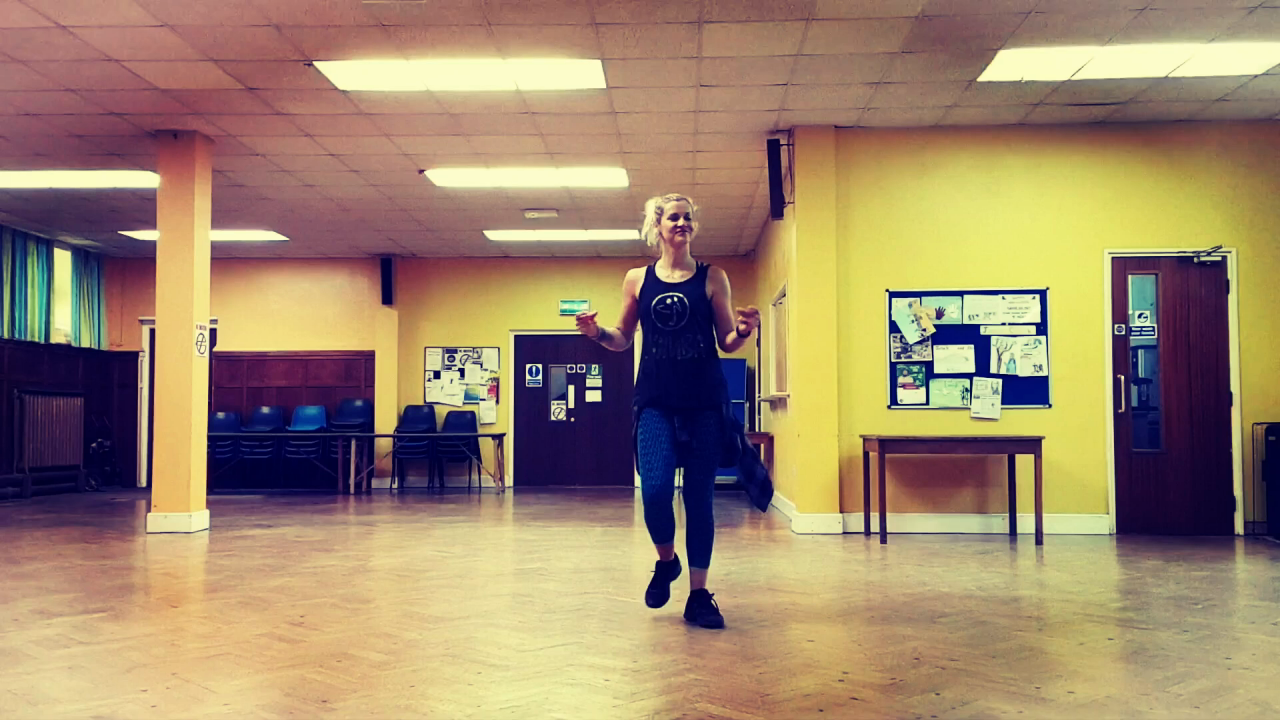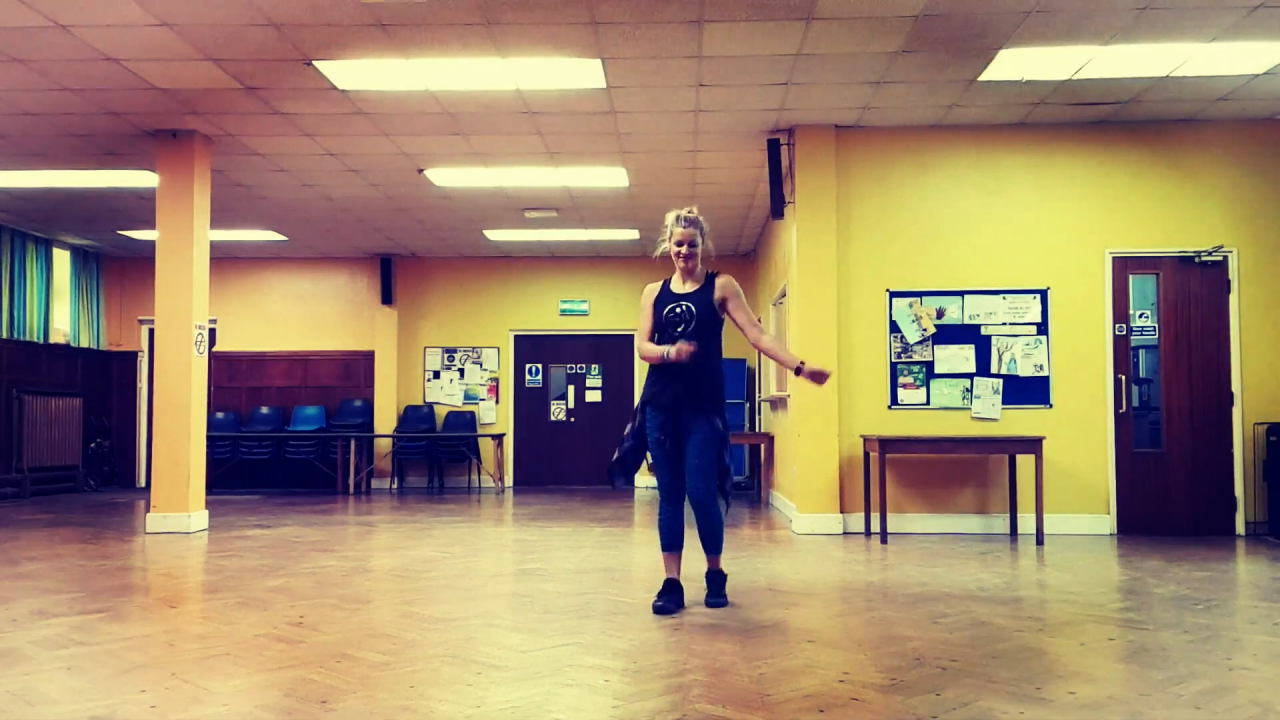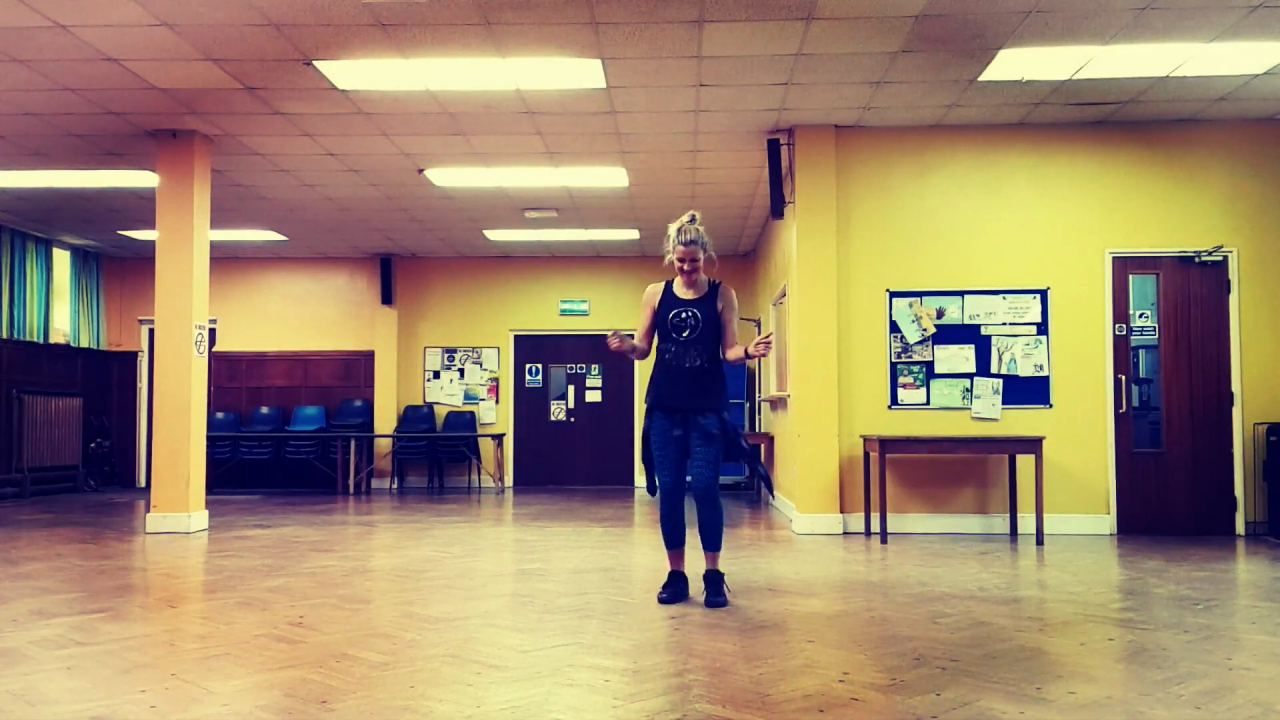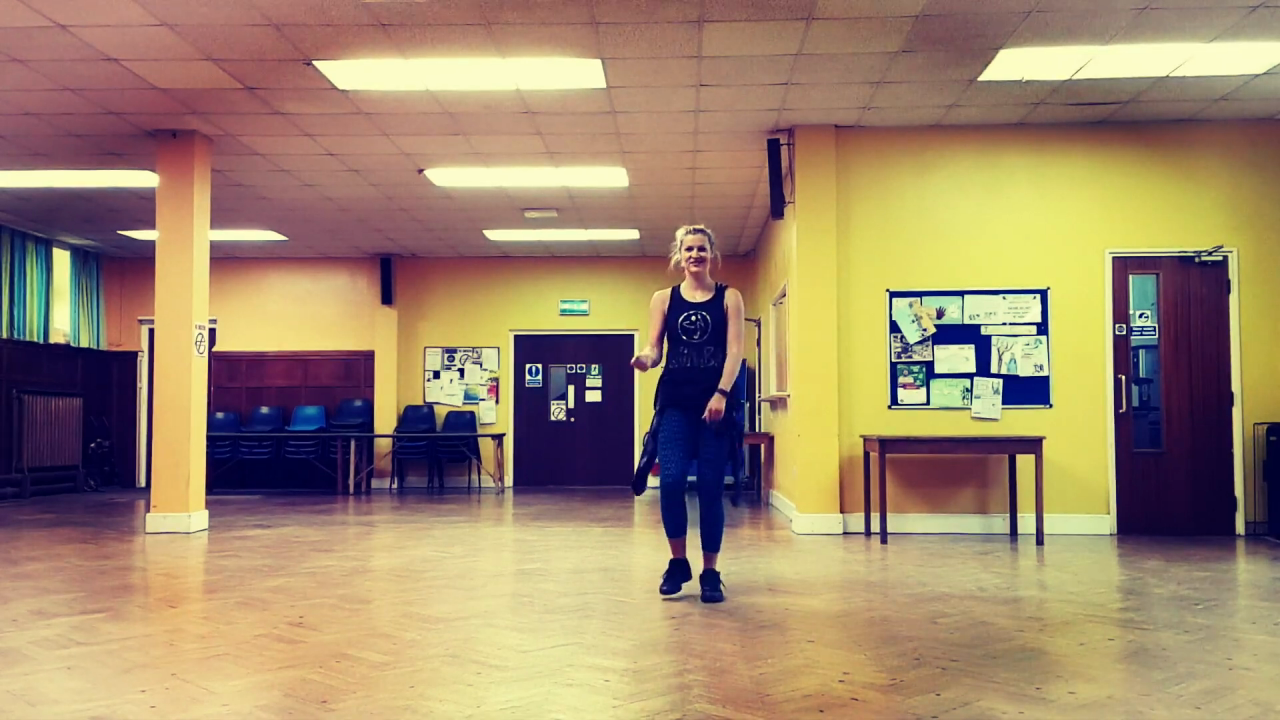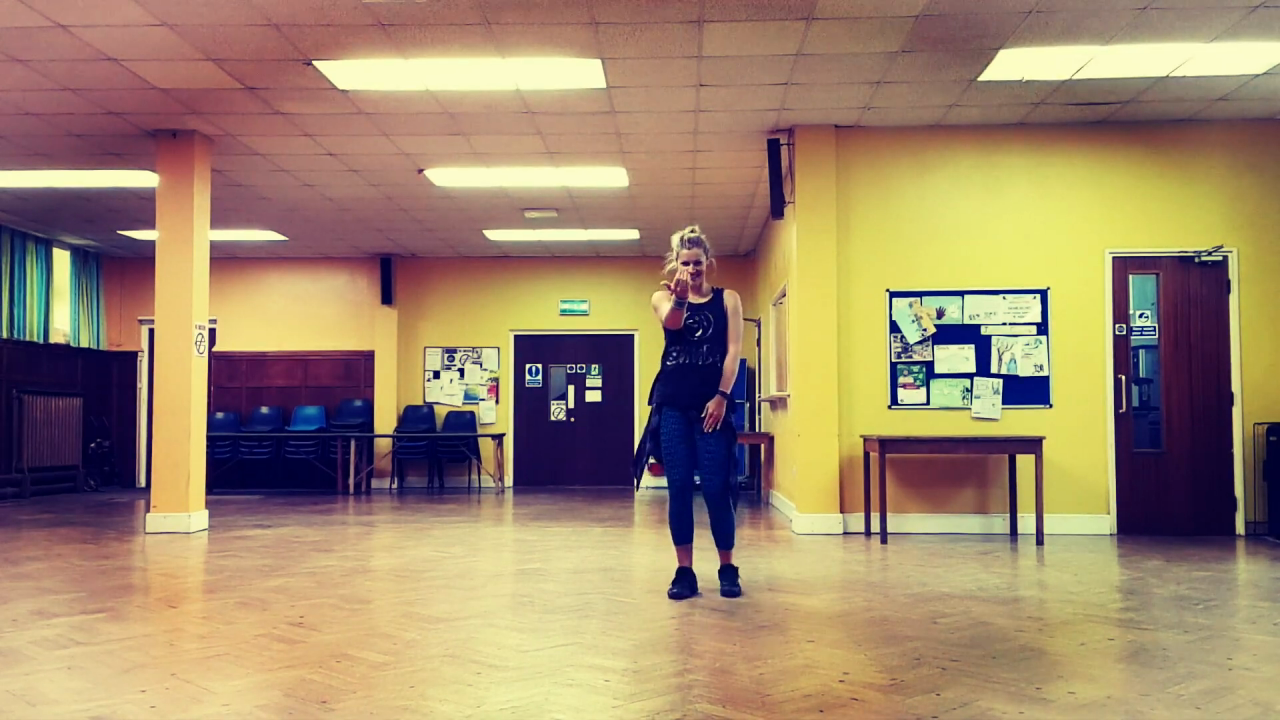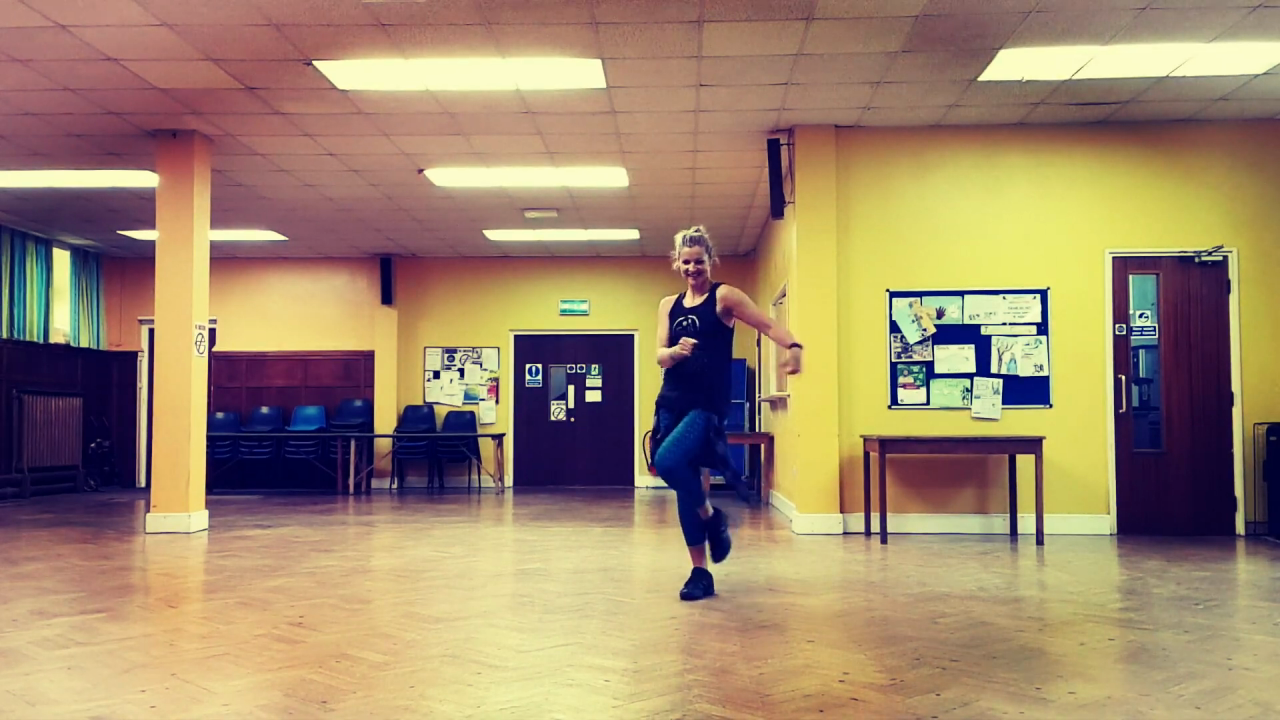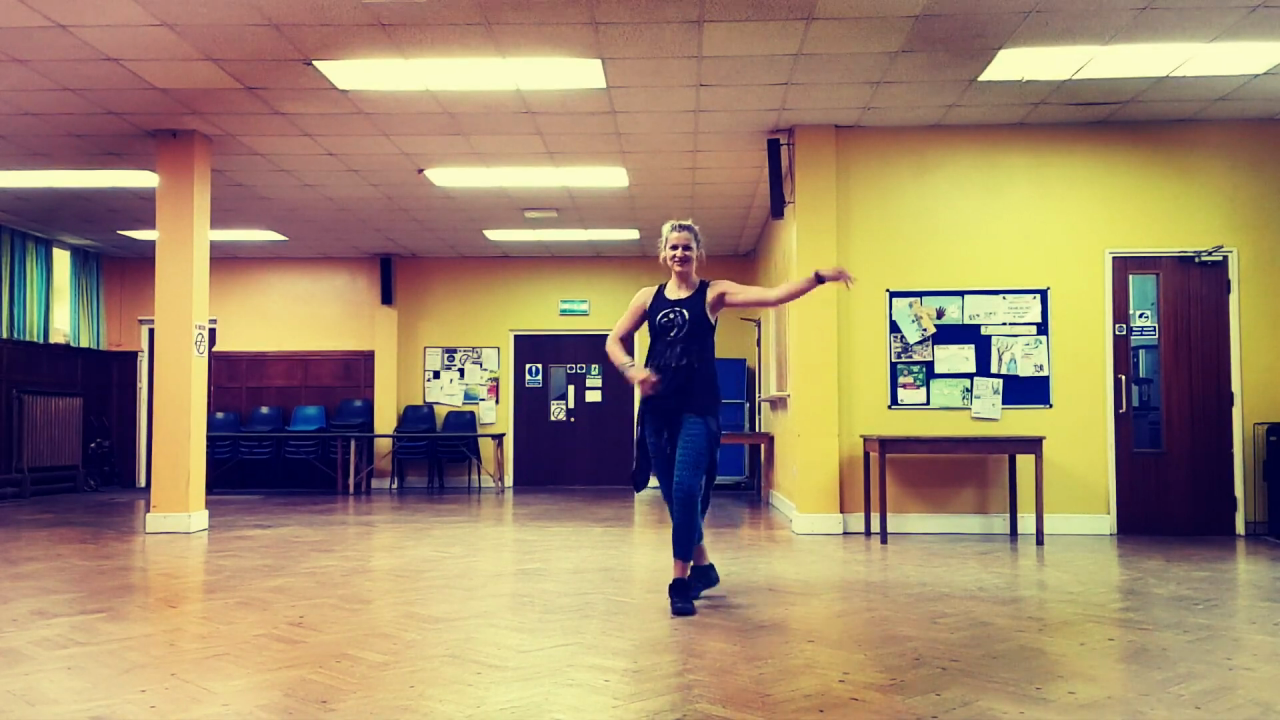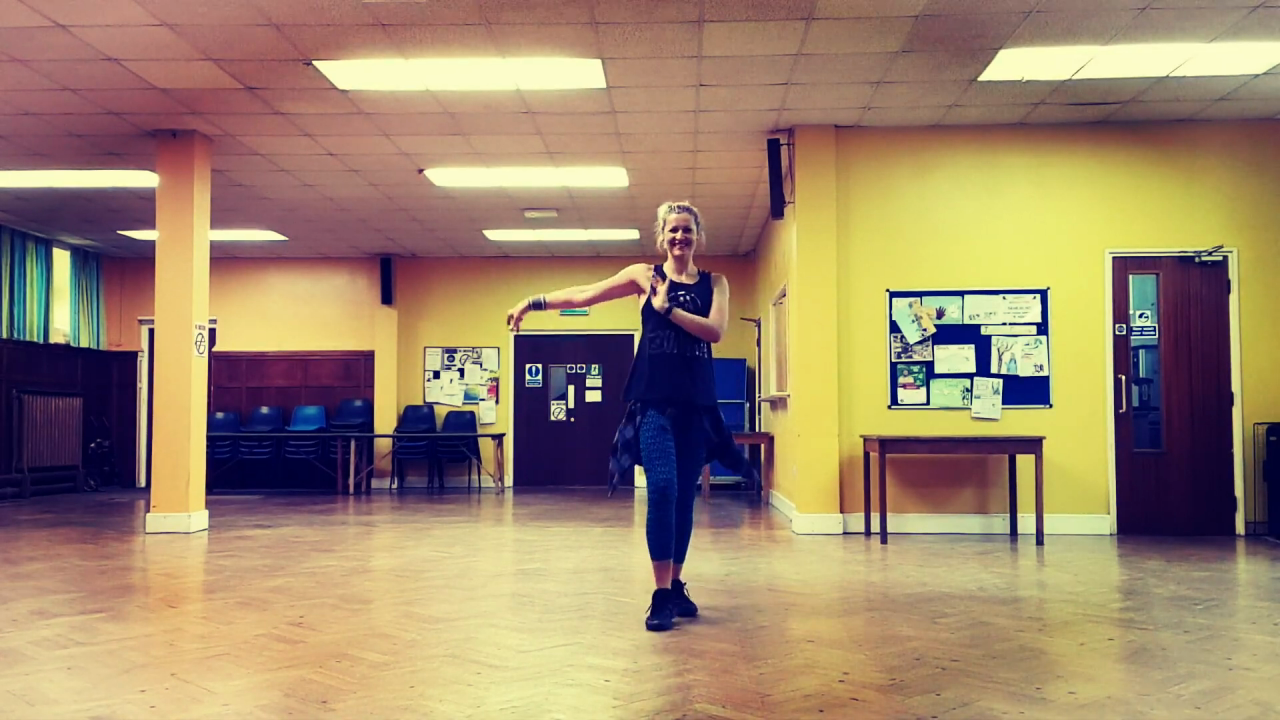
dt=0.7s
person 1, frame 1
left shoulder: (713, 278)
right shoulder: (637, 279)
left elbow: (727, 342)
right elbow: (623, 339)
left wrist: (743, 332)
right wrist: (597, 333)
left hip: (704, 401)
right hip: (654, 401)
left knee: (699, 497)
right knee: (655, 491)
left ankle: (699, 595)
right ankle: (666, 561)
person 1, frame 2
left shoulder: (722, 286)
right shoulder: (654, 291)
left elbow: (756, 335)
right elbow: (642, 348)
left wrist: (798, 366)
right wrist: (668, 352)
left hip: (704, 404)
right hip: (659, 403)
left knee: (701, 493)
right knee: (669, 493)
left ankle: (715, 572)
right ankle: (671, 583)
person 1, frame 3
left shoulder: (722, 294)
right shoulder: (655, 295)
left elbow: (729, 349)
right elbow: (642, 350)
left wrist: (750, 352)
right wrist: (625, 347)
left hip: (707, 404)
right hip: (663, 404)
left knee: (706, 488)
right knee: (669, 490)
left ankle: (714, 575)
right ankle: (676, 576)
person 1, frame 4
left shoulder: (729, 297)
right shoulder: (663, 299)
left elbow: (734, 349)
right elbow: (655, 349)
left wrist: (722, 392)
right wrist: (644, 359)
left hip: (713, 401)
right hip: (674, 401)
left knee: (710, 489)
right knee: (671, 482)
left ankle: (710, 573)
right ankle: (678, 561)
person 1, frame 5
left shoulder: (727, 299)
right shoulder: (663, 296)
left elbow: (734, 350)
right elbow: (671, 323)
left wrist: (722, 396)
right wrist: (679, 299)
left hip: (713, 400)
right hip: (673, 401)
left knee: (716, 488)
right knee: (679, 486)
left ankle: (727, 568)
right ankle: (684, 571)
person 1, frame 6
left shoulder: (724, 296)
right shoulder: (668, 304)
left elbow: (768, 326)
right elbow: (662, 356)
left wrist: (792, 347)
right wrist: (674, 352)
left hip: (707, 404)
right hip: (671, 403)
left knee: (670, 462)
right knee: (684, 480)
left ankle: (708, 515)
right ankle: (700, 572)
person 1, frame 7
left shoulder: (716, 292)
right shoulder: (648, 297)
left elbow: (772, 297)
right elbow: (615, 340)
left wrist: (818, 277)
right wrist: (633, 370)
left hip: (701, 406)
right hip: (658, 406)
left knee: (689, 486)
right knee: (675, 493)
left ankle: (680, 583)
right ankle: (700, 564)
person 1, frame 8
left shoulder: (714, 283)
right shoulder: (643, 275)
left elbow: (715, 331)
right elbow: (584, 295)
left wrist: (667, 309)
right wrist: (532, 302)
left hip: (696, 400)
right hip: (653, 398)
left knee: (684, 495)
right knee: (662, 489)
left ankle: (675, 584)
right ankle: (661, 593)
